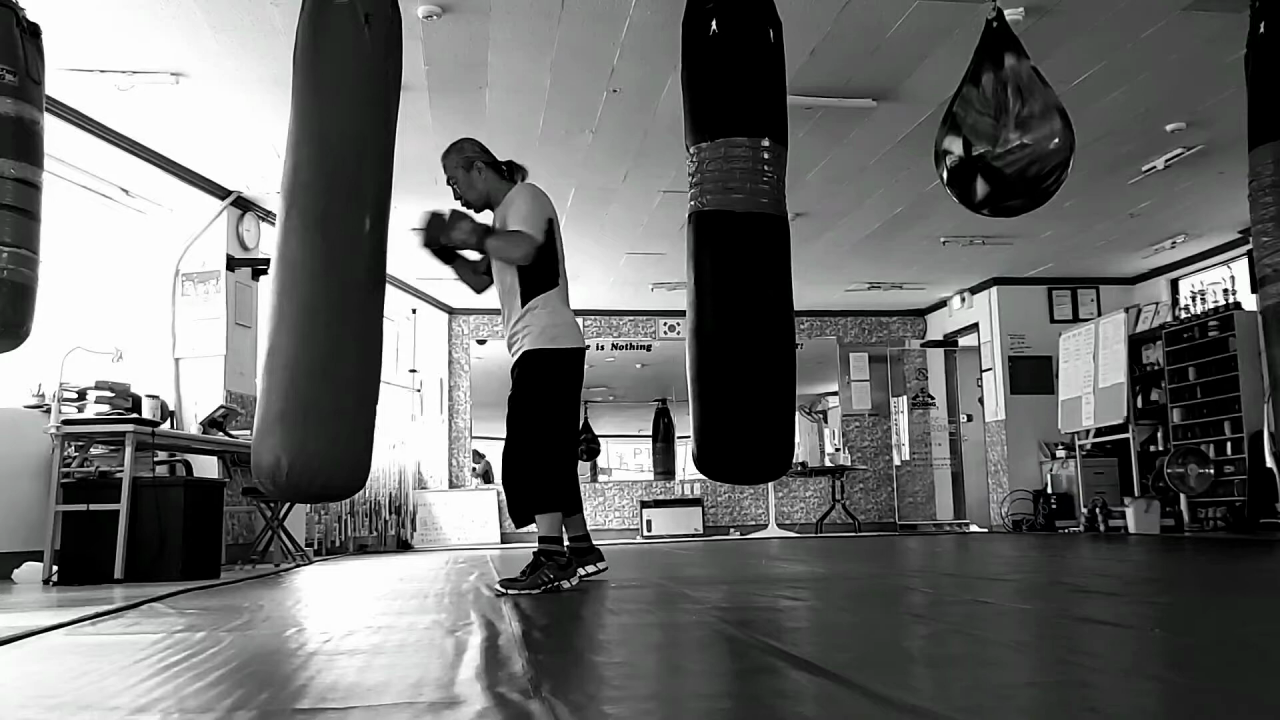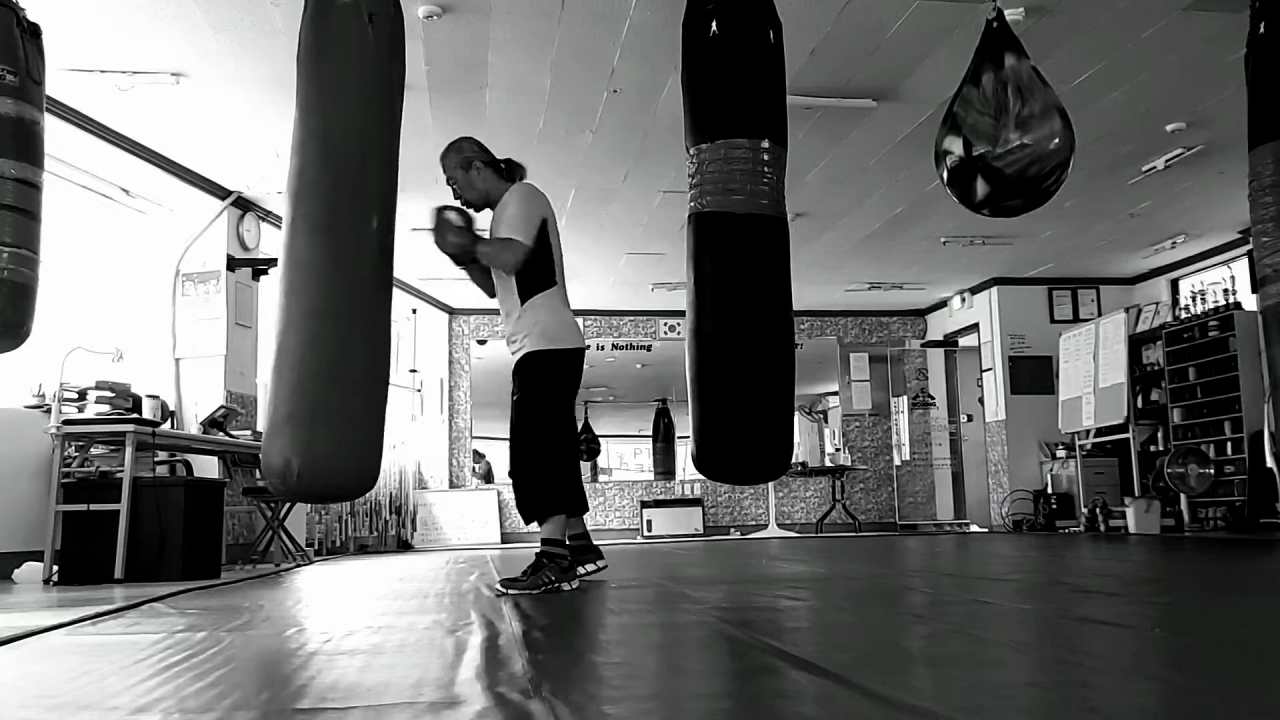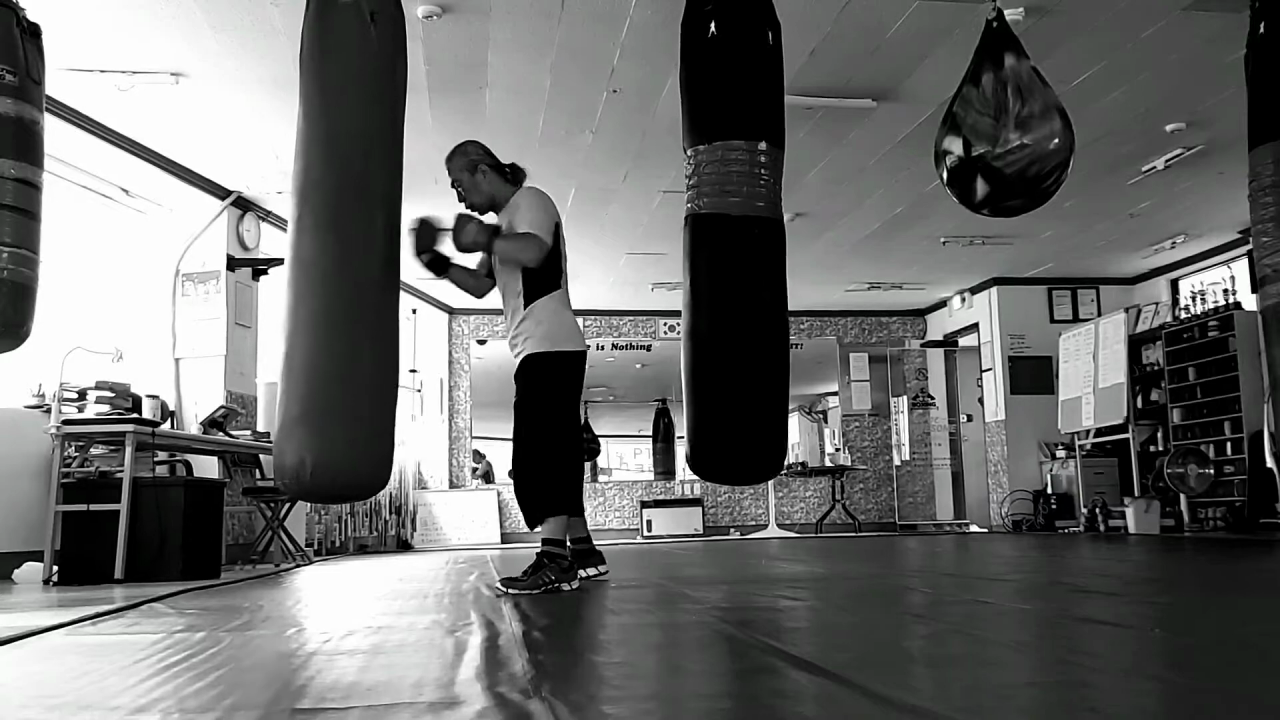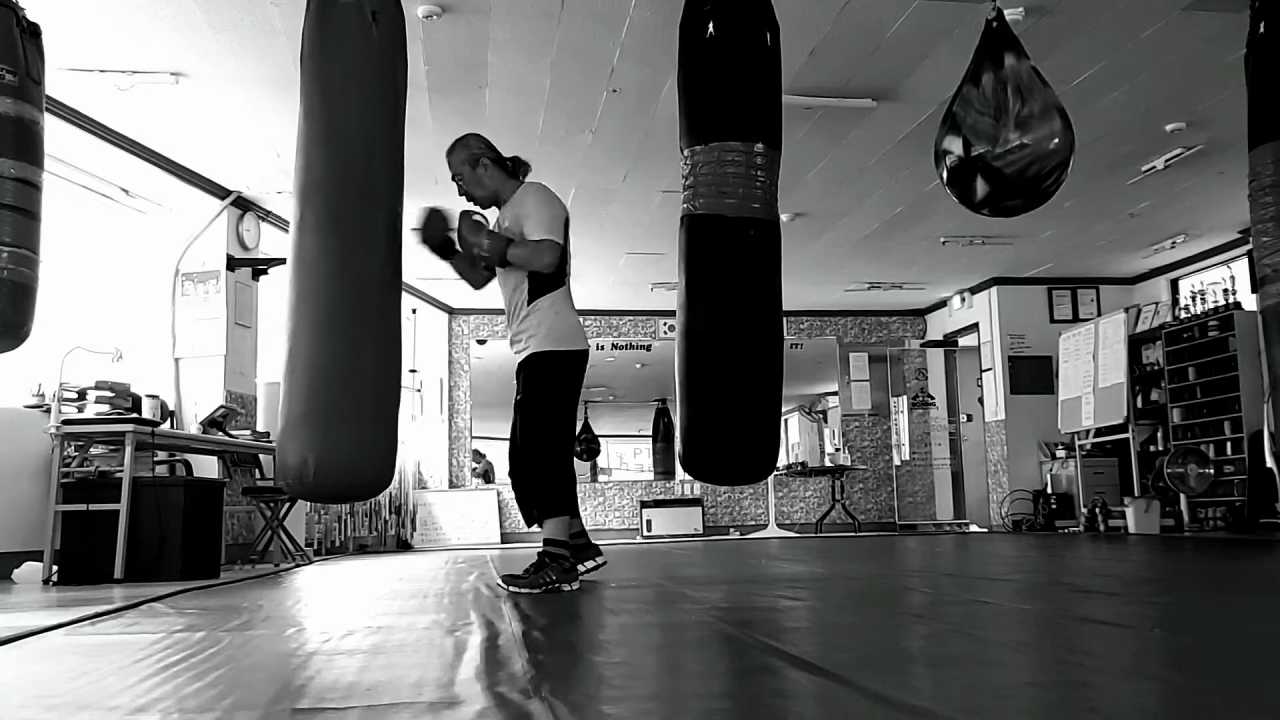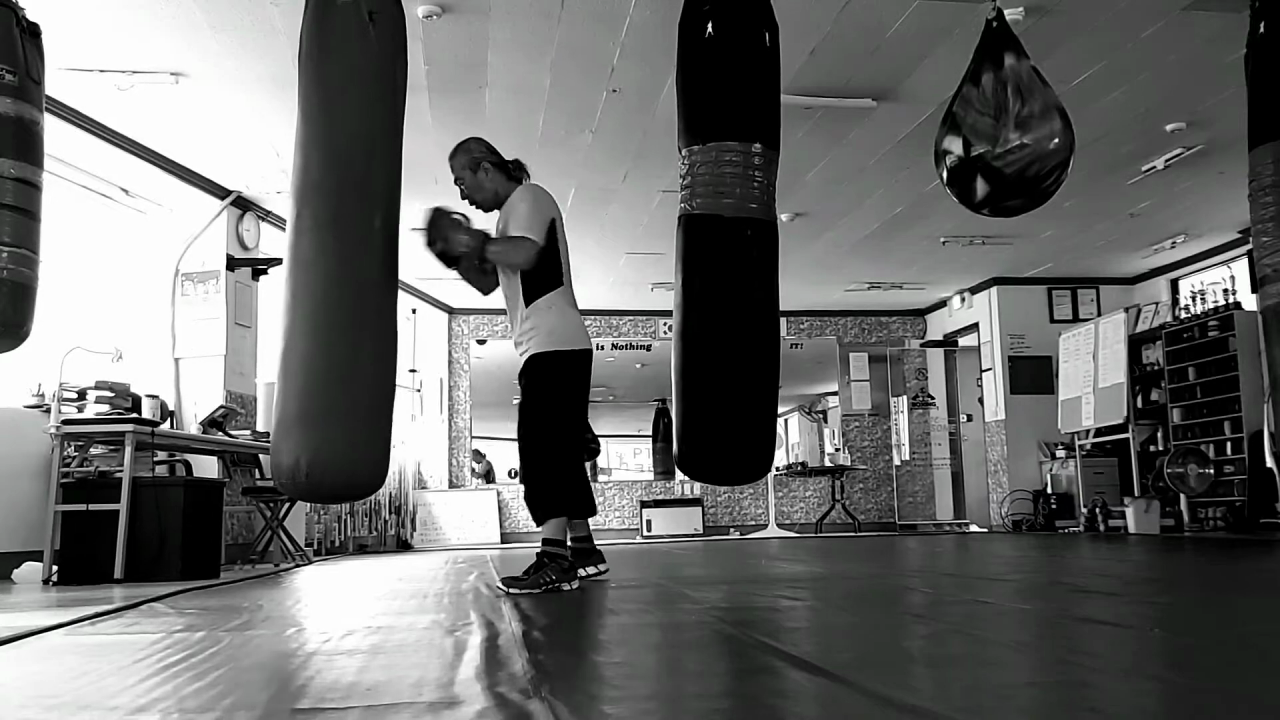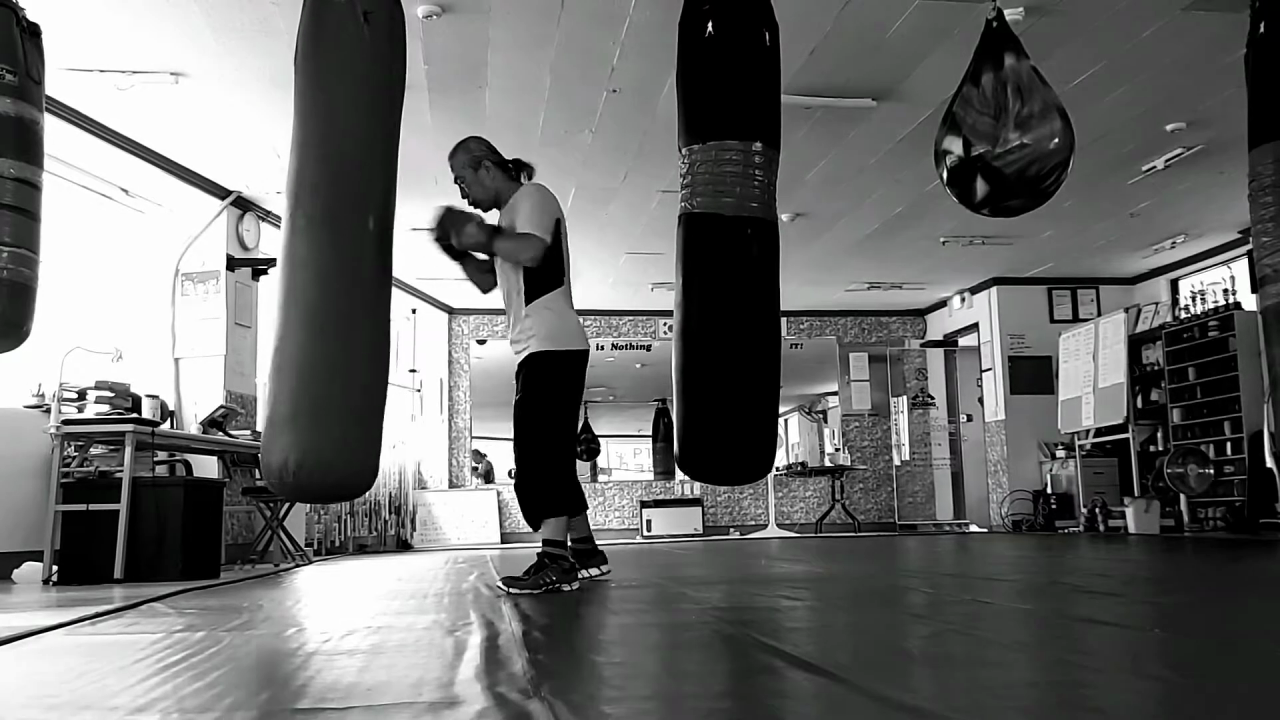
dt=0.3s
person 1, frame 1
left shoulder: (525, 198)
right shoulder: (504, 217)
left elbow: (520, 251)
right elbow: (480, 280)
left wrist: (470, 233)
right wrist: (452, 250)
left hip: (549, 345)
right hip: (535, 349)
left knee: (533, 449)
right knee: (549, 449)
left ankle: (552, 558)
right ankle: (579, 548)
person 1, frame 2
left shoulder: (521, 197)
right shoulder: (505, 213)
left elbow: (510, 258)
right elbow: (502, 286)
left wrist: (465, 242)
right wrist: (468, 257)
left hip: (547, 345)
right hip: (538, 349)
left knee: (538, 450)
right knee: (543, 450)
left ankle: (555, 559)
right ankle: (578, 547)
person 1, frame 3
left shoulder: (528, 200)
right shoulder: (504, 218)
left elbow: (533, 254)
right elbow: (480, 285)
left wrist: (484, 237)
right wrist: (436, 260)
left hip: (550, 348)
right hip: (539, 351)
left knee: (540, 451)
right knee: (551, 452)
left ankle: (555, 560)
right ankle: (580, 551)
person 1, frame 4
left shoulder: (534, 197)
right shoulder: (509, 215)
left elbow: (547, 258)
right elbow: (479, 277)
left wrist: (496, 248)
right wrist: (446, 247)
left hip: (551, 345)
right hip: (538, 348)
left knee: (539, 447)
right knee: (537, 448)
left ankle: (556, 559)
right ankle: (577, 546)
person 1, frame 5
left shoulder: (527, 197)
right shoulder: (513, 214)
left elbow: (522, 256)
right elbow: (488, 279)
left wrist: (473, 241)
right wrist: (462, 251)
left hip: (555, 347)
right hip: (548, 350)
left knee: (547, 449)
right knee: (550, 450)
left ankle: (556, 559)
right ankle: (582, 550)
person 1, frame 6
left shoulder: (531, 197)
right shoulder: (510, 215)
left elbow: (529, 253)
right elbow: (487, 281)
left wrist: (485, 237)
right wrist: (458, 248)
left hip: (551, 347)
right hip: (542, 350)
left knee: (541, 450)
right knee: (544, 451)
left ankle: (556, 560)
right ankle: (582, 550)
